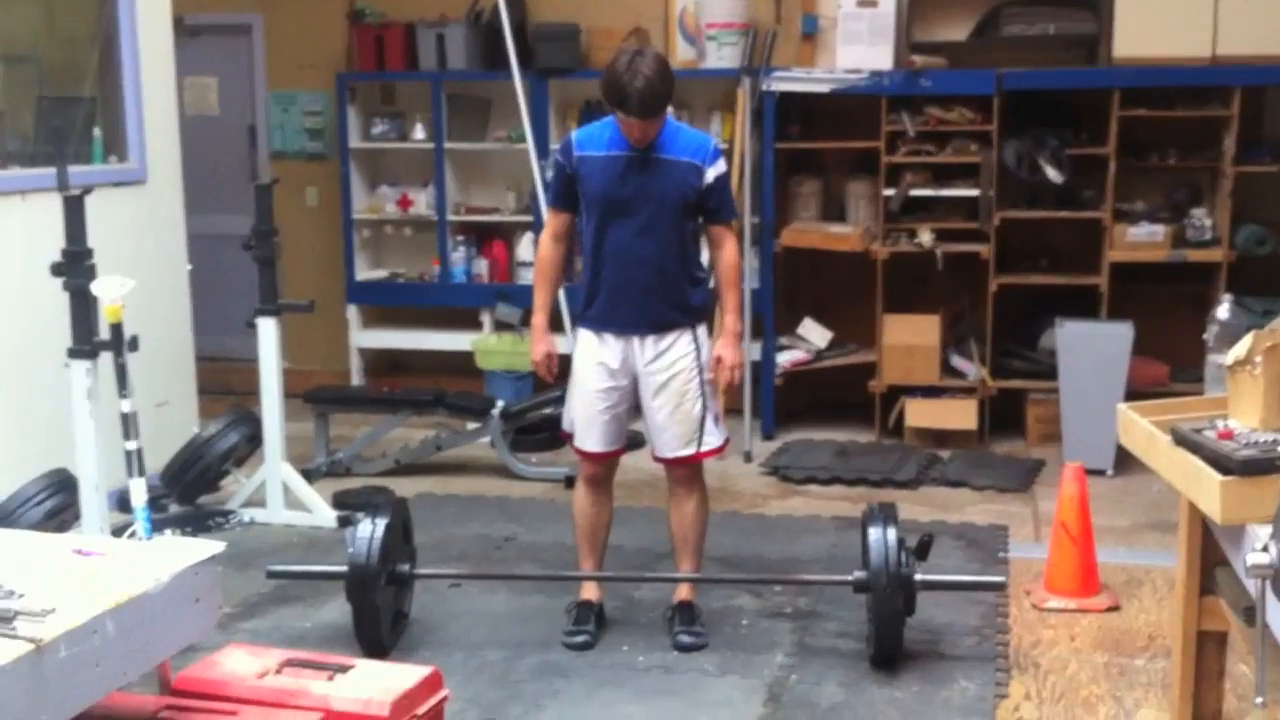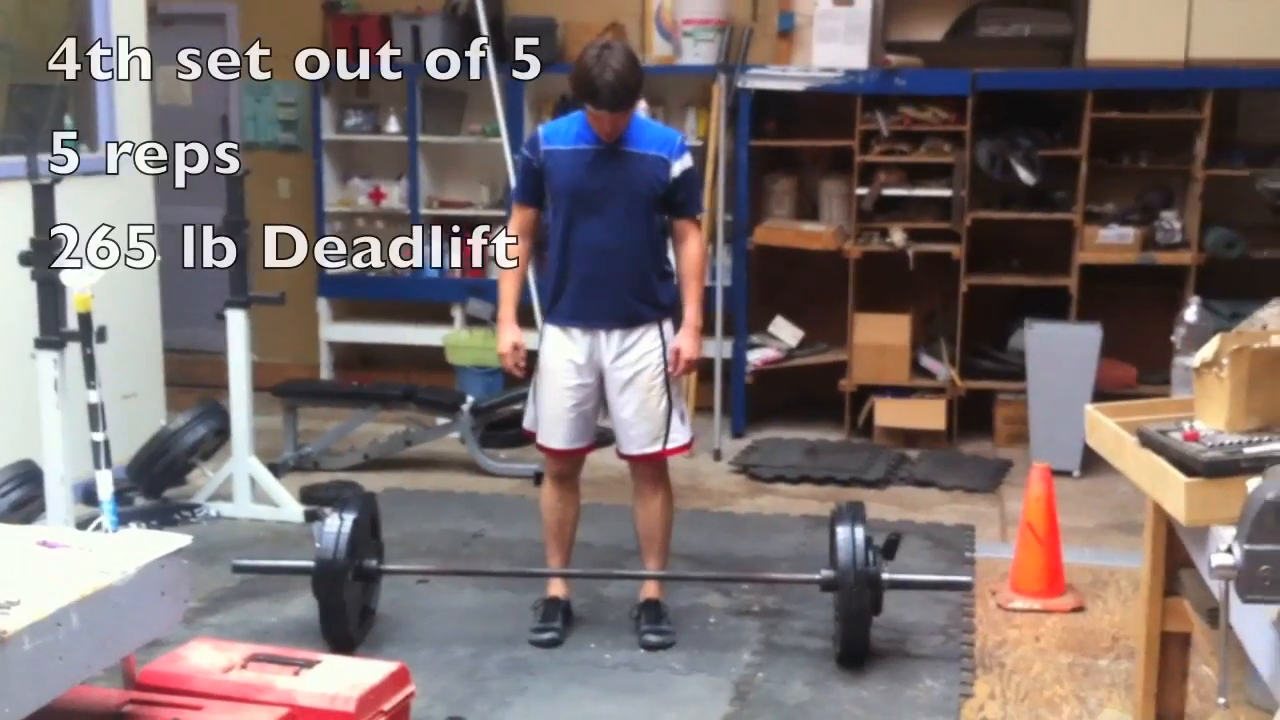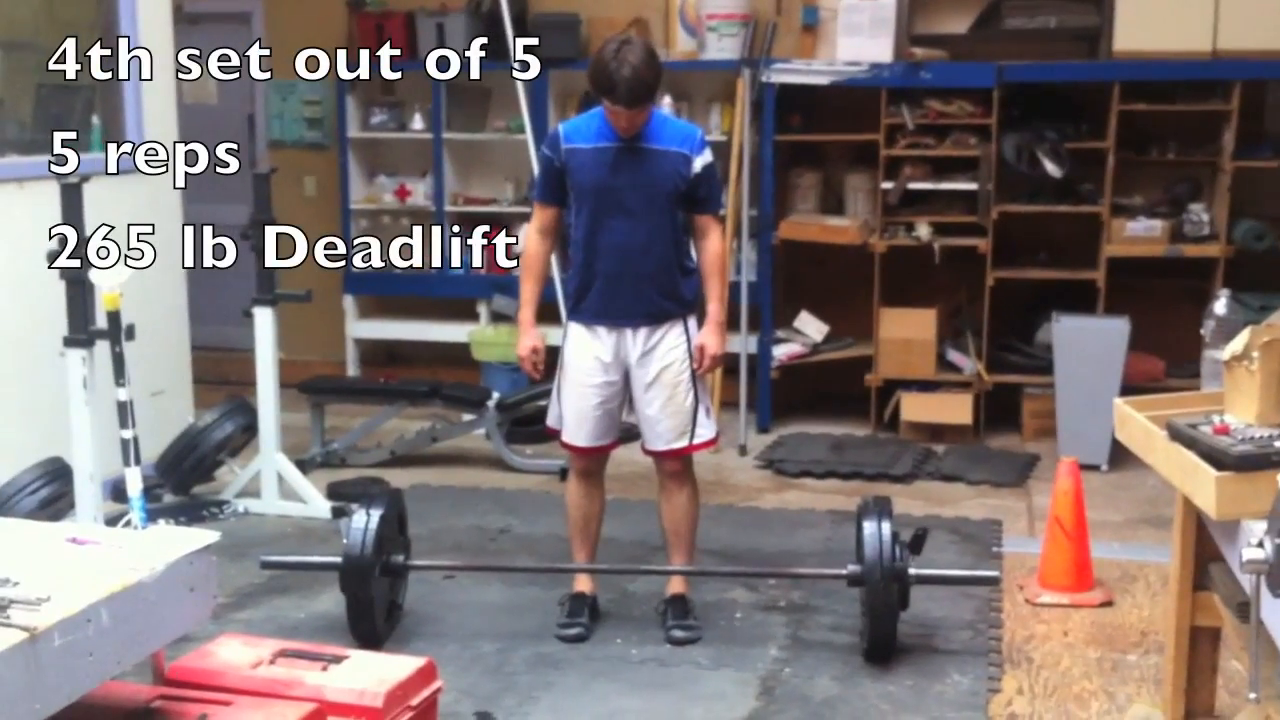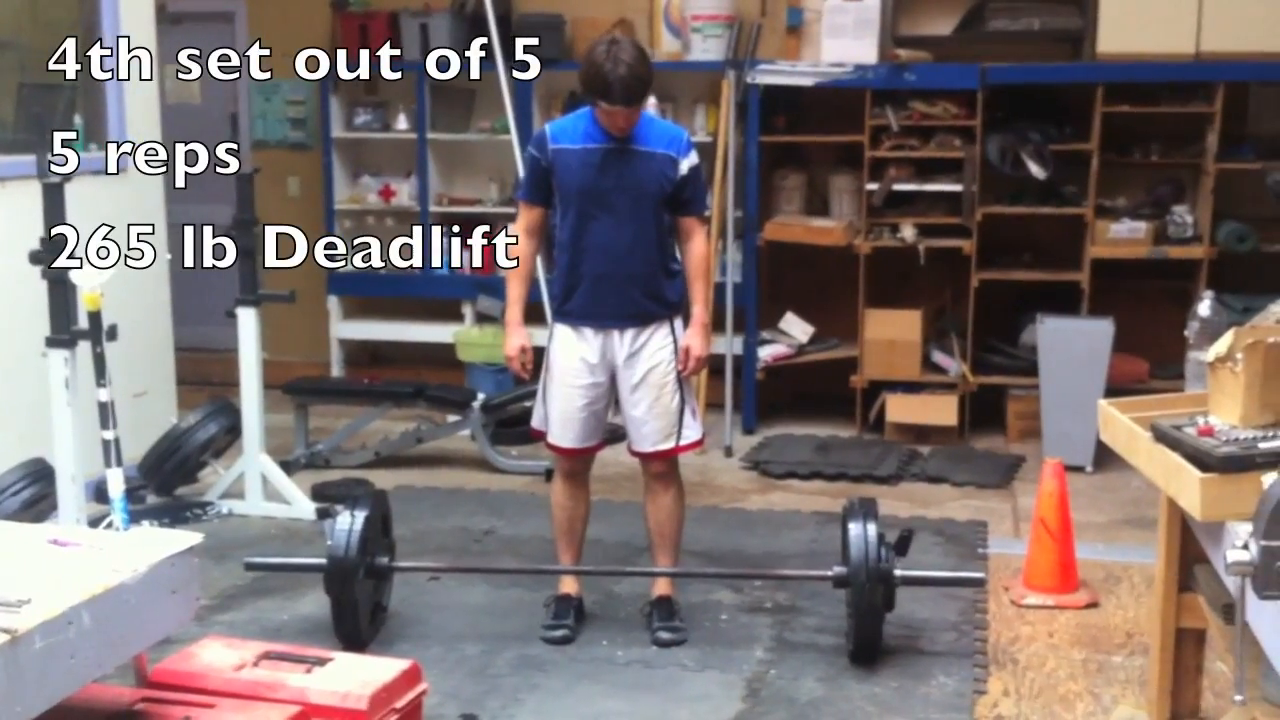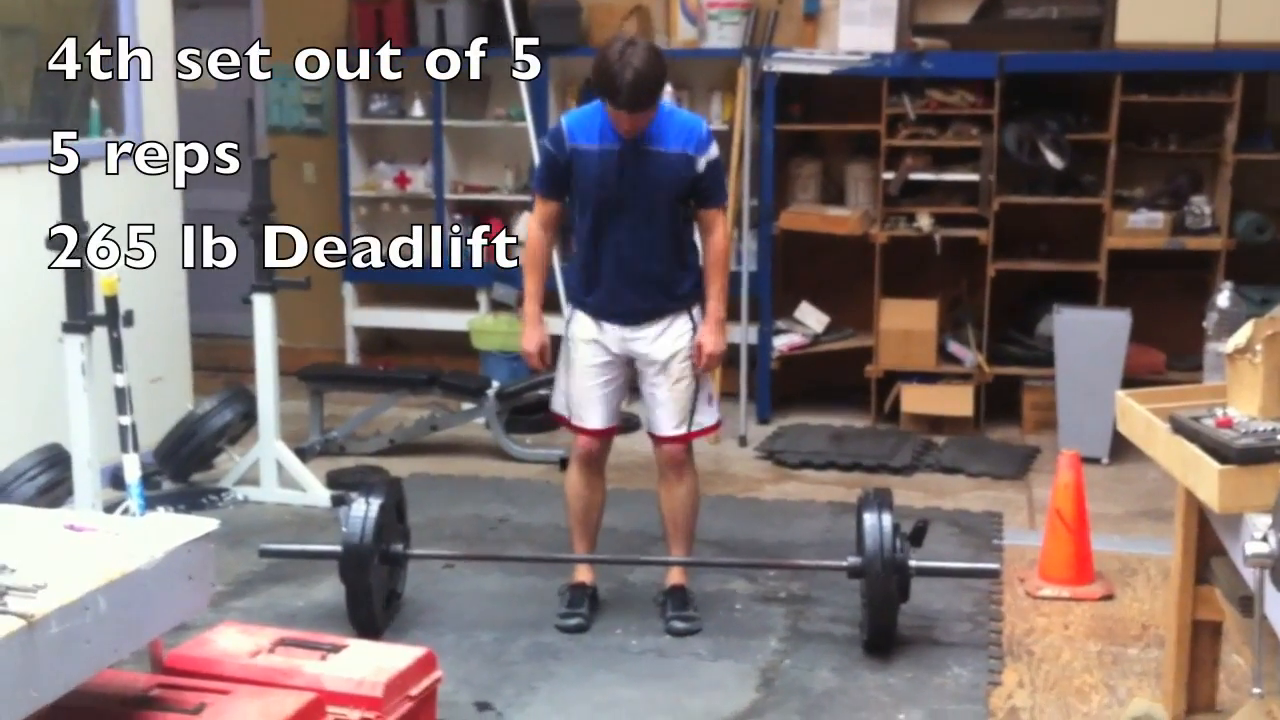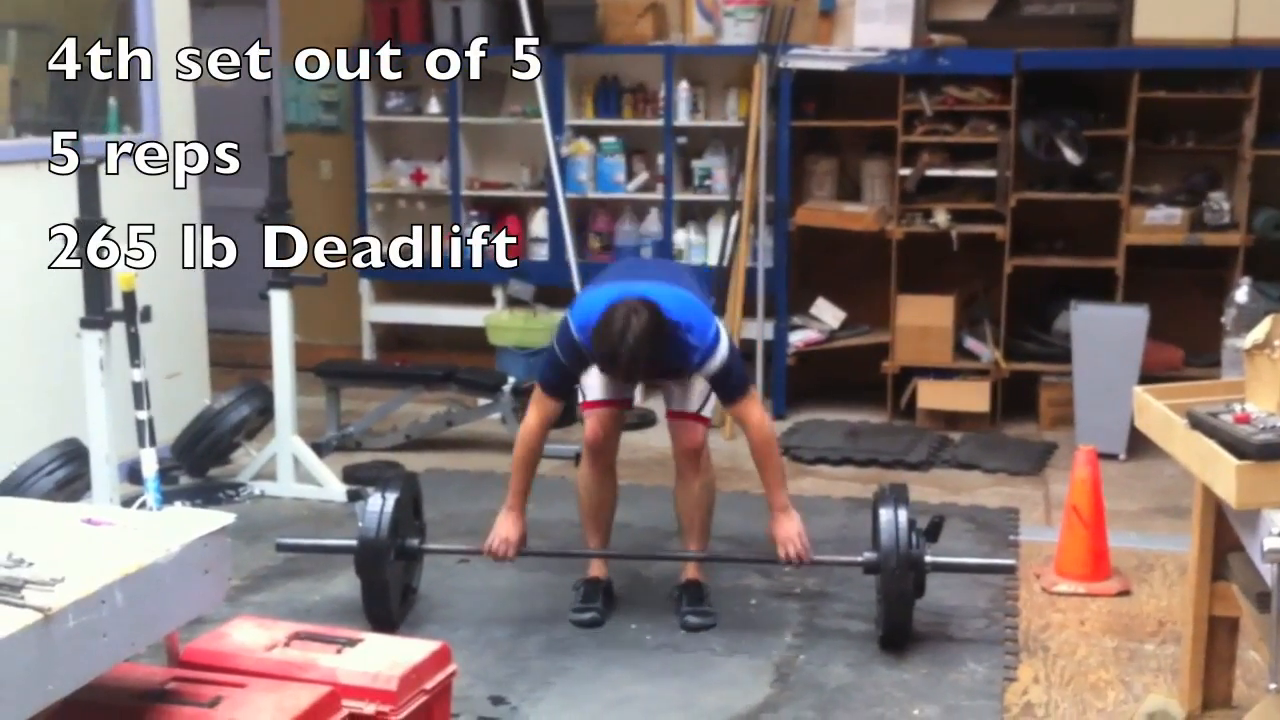
dt=0.5s
person 1, frame 1
left shoulder: (701, 155)
right shoulder: (577, 150)
left elbow: (724, 245)
right elbow: (554, 238)
left wrist: (730, 333)
right wrist: (540, 324)
left hip: (677, 334)
right hip: (599, 332)
left knee: (684, 466)
right knee: (593, 466)
left ankle: (685, 597)
right ankle: (589, 594)
person 1, frame 2
left shoulder: (668, 149)
right shoulder: (546, 143)
left elbow: (688, 238)
right elbow: (521, 232)
left wrist: (690, 325)
right wrist: (507, 318)
left hip: (644, 329)
right hip: (566, 327)
left knee: (650, 463)
right knee: (559, 463)
left ankle: (652, 594)
right ankle: (556, 591)
person 1, frame 3
left shoulder: (688, 145)
right shoulder: (566, 142)
left elbow: (709, 235)
right elbow: (541, 233)
left wrist: (715, 322)
right wrist: (526, 321)
left hip: (667, 327)
right hip: (589, 326)
left knee: (674, 460)
right knee: (584, 459)
left ankle: (678, 589)
right ankle: (582, 587)
person 1, frame 4
left shoulder: (674, 146)
right shoulder: (552, 142)
left elbow: (693, 237)
right elbow: (527, 233)
left wrist: (699, 322)
right wrist: (514, 322)
left hip: (654, 329)
right hip: (575, 328)
left knee: (660, 463)
right knee: (570, 461)
left ankle: (663, 591)
right ankle: (568, 588)
person 1, frame 5
left shoulder: (693, 137)
right shoulder: (568, 134)
left elbow: (715, 230)
right elbow: (541, 227)
left wrist: (714, 321)
right wrist: (532, 318)
left hip: (672, 320)
right hip: (592, 320)
left knee: (674, 452)
right knee: (587, 450)
left ankle: (677, 580)
right ankle: (582, 578)
person 1, frame 6
left shoulder: (700, 334)
right shoulder: (580, 330)
left elbow: (755, 419)
right elbow: (537, 419)
left wrist: (783, 512)
right wrist: (511, 512)
left hip: (682, 343)
right hip: (609, 339)
left knee: (691, 445)
right knee: (597, 439)
left ankle: (693, 576)
right ankle: (596, 572)
